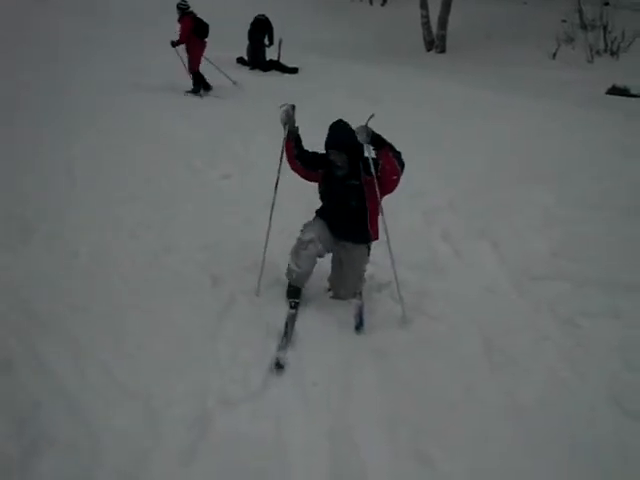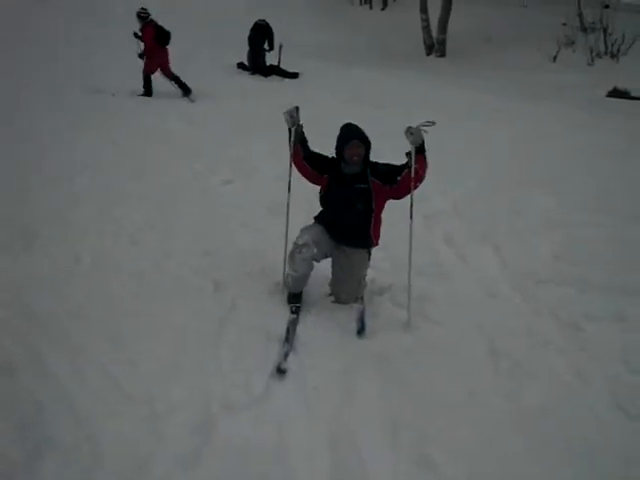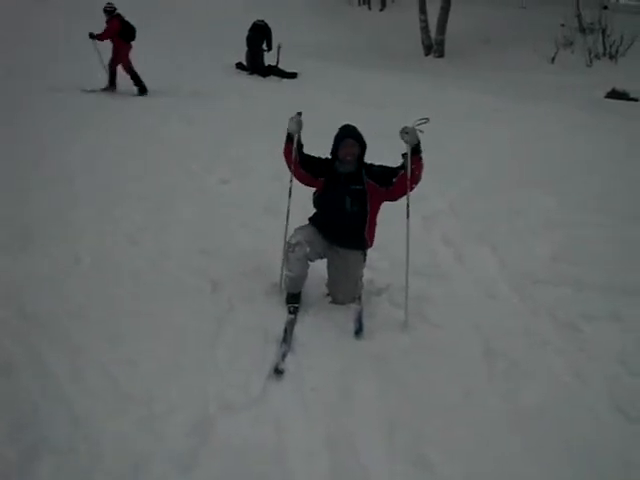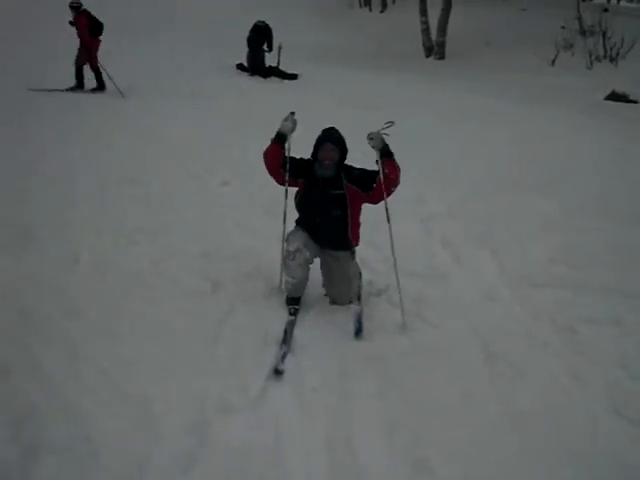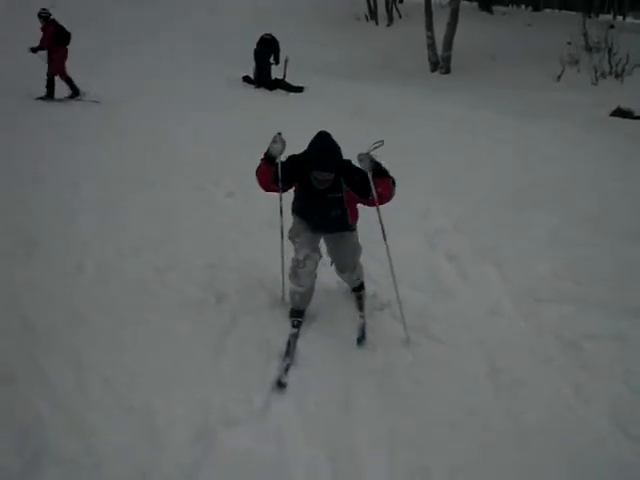
dt=0.5s
person 1, frame 1
left shoulder: (370, 171)
right shoulder: (325, 167)
left elbow: (394, 170)
right elbow: (299, 159)
left wrist: (376, 143)
right wrist: (291, 131)
left hip: (356, 240)
right hip: (328, 226)
left knee: (343, 293)
right knee: (308, 241)
left ankle: (348, 284)
right ankle: (295, 283)
person 1, frame 2
left shoulder: (378, 176)
right shoulder: (329, 169)
left elbow: (411, 178)
right elbow: (304, 158)
left wrist: (417, 149)
right wrist: (296, 132)
left hip: (356, 246)
right hip: (326, 232)
left knee: (345, 298)
right knee: (303, 247)
left ankle: (351, 283)
right ankle: (294, 290)
person 1, frame 3
left shoulder: (373, 177)
right shoulder: (324, 170)
left elbow: (407, 179)
right elbow: (297, 164)
left wrist: (413, 150)
right wrist: (293, 138)
left hip: (351, 246)
right hip: (320, 233)
left knee: (343, 298)
right knee: (297, 245)
left ankle: (351, 280)
right ankle: (293, 292)
person 1, frame 4
left shoulder: (353, 179)
right shoulder: (304, 172)
left elbow: (388, 183)
right elbow: (275, 165)
left wrist: (383, 152)
right wrist: (282, 137)
left hip: (339, 246)
right hip: (308, 234)
left knee: (342, 299)
right knee: (295, 252)
left ankle: (351, 275)
right ankle: (294, 295)
person 1, frame 5
left shoulder: (349, 173)
right shoulder: (298, 167)
left elbow: (385, 193)
right elbow: (268, 182)
left wrist: (373, 170)
right wrist: (271, 157)
left hip: (340, 228)
right hip: (306, 223)
left knee: (347, 267)
right knee: (305, 260)
left ankle: (356, 284)
right ankle: (298, 306)
